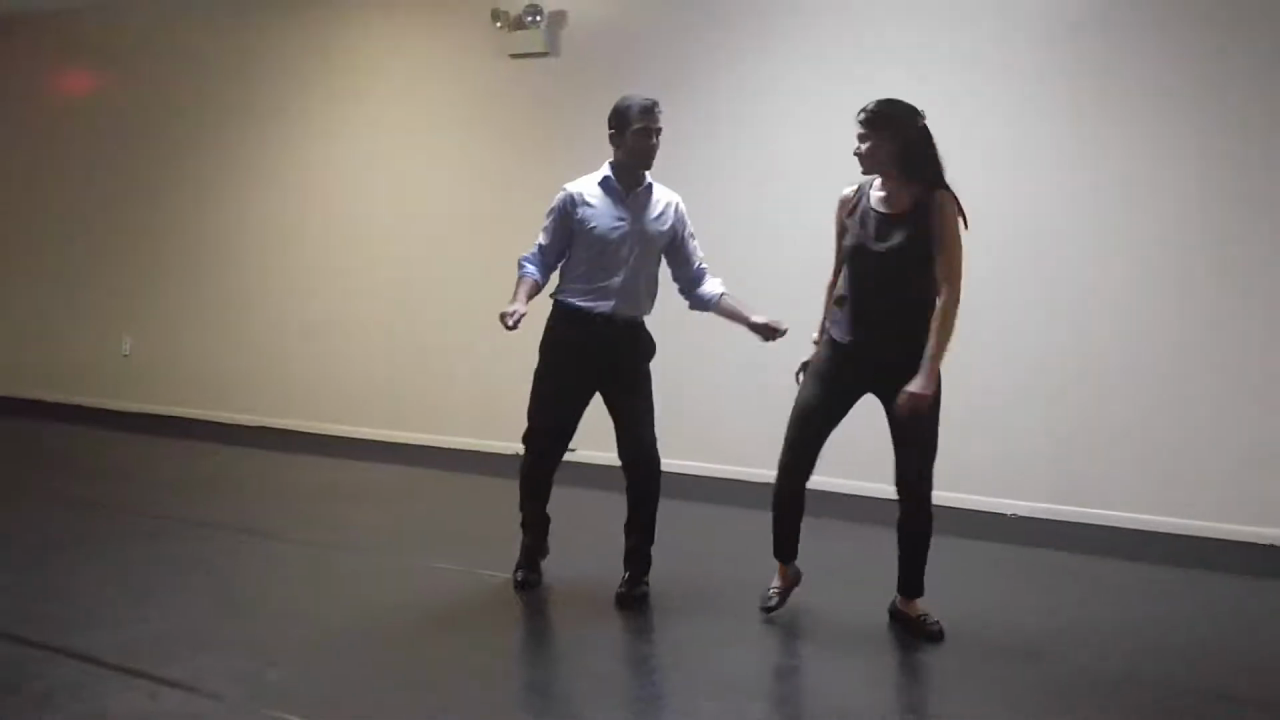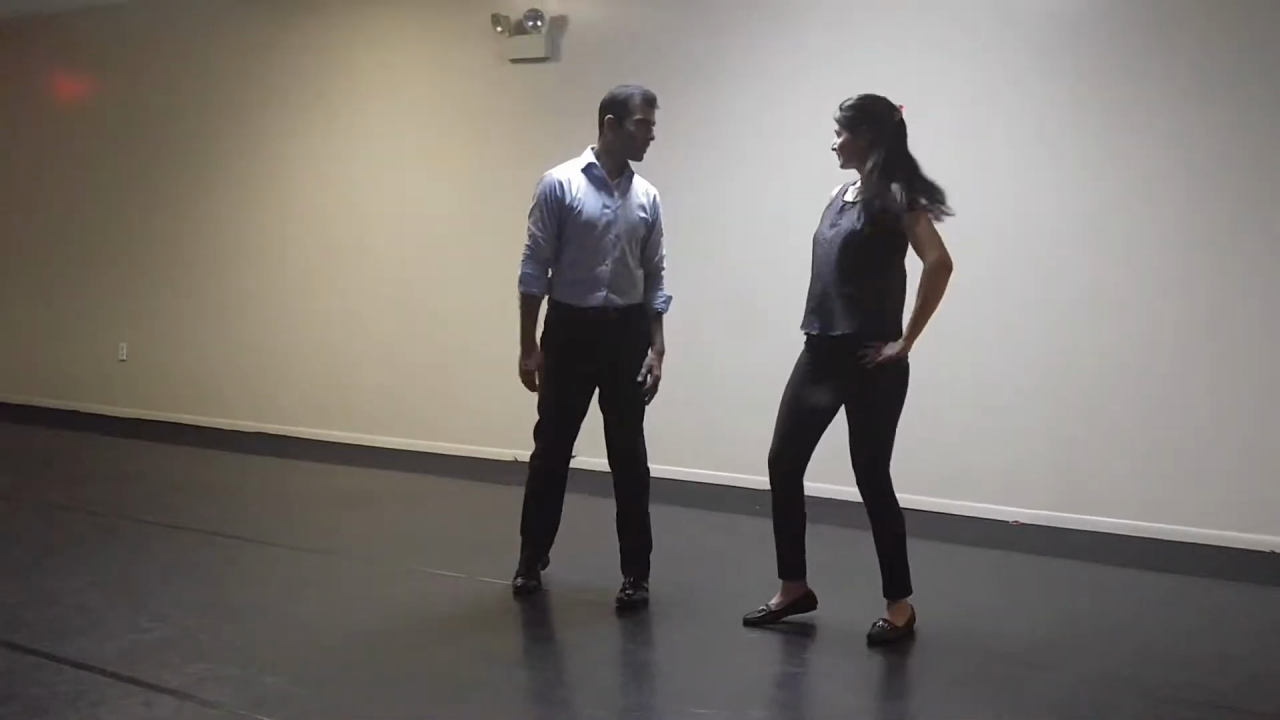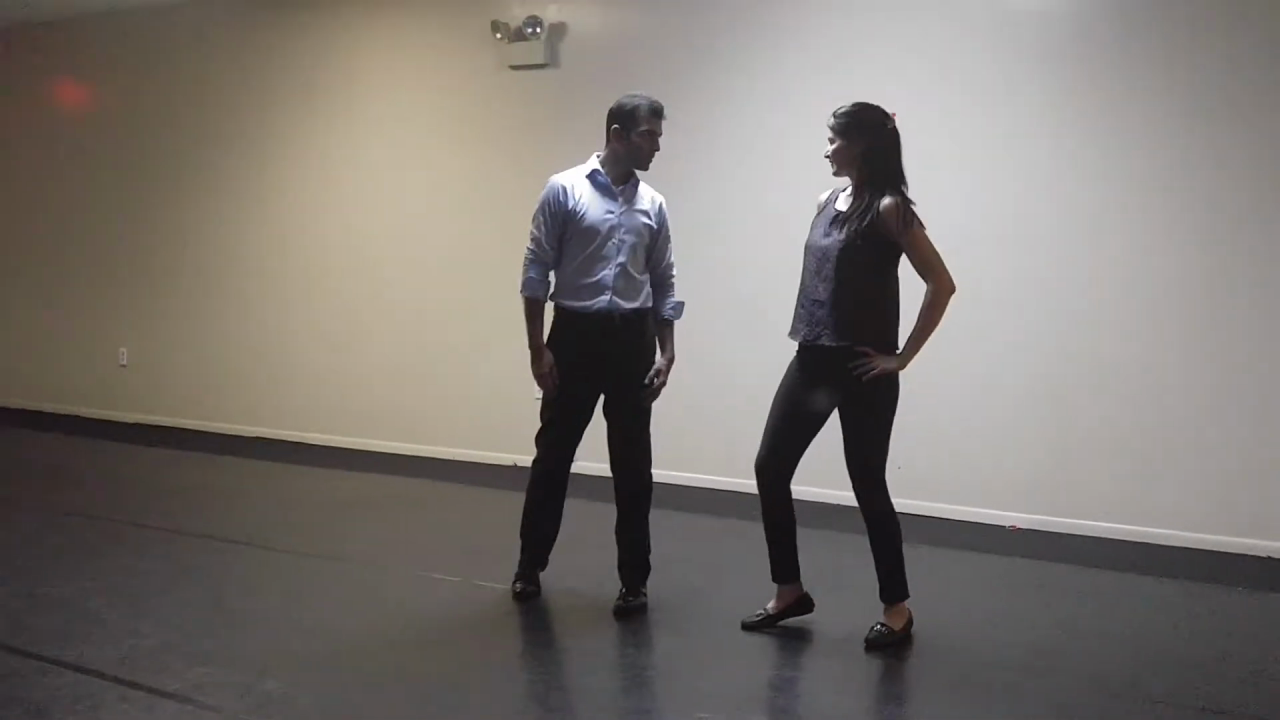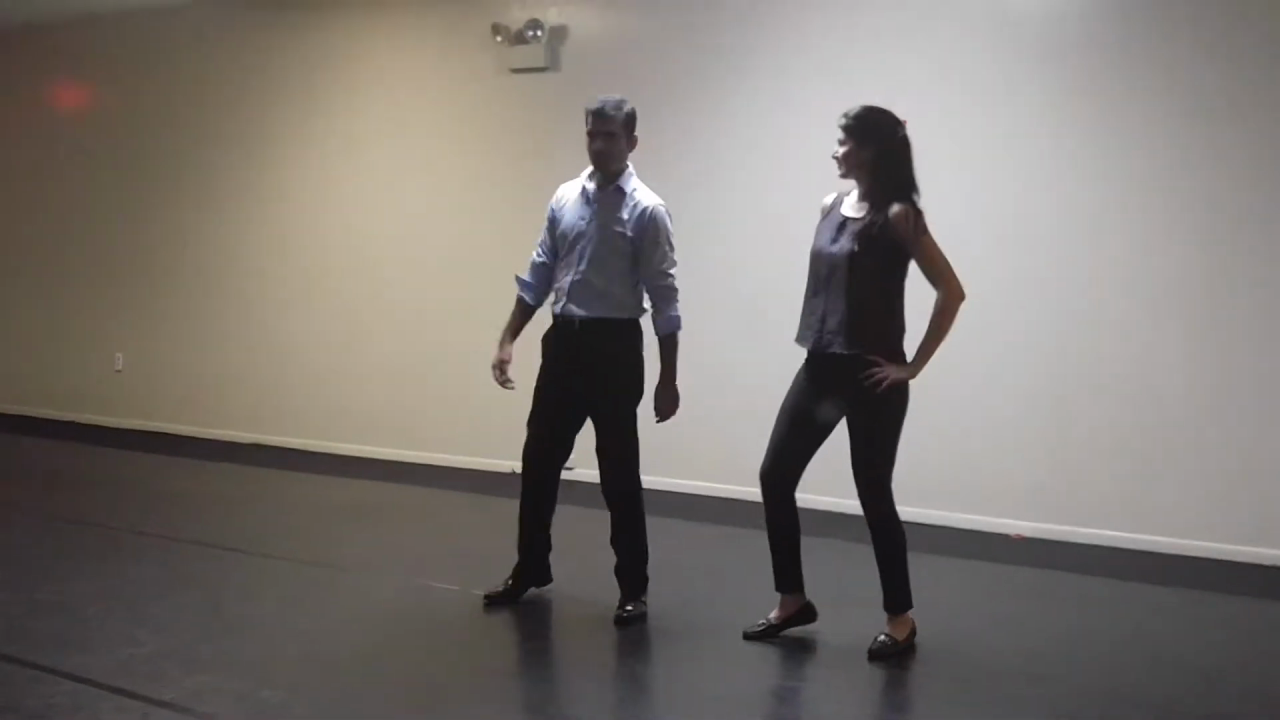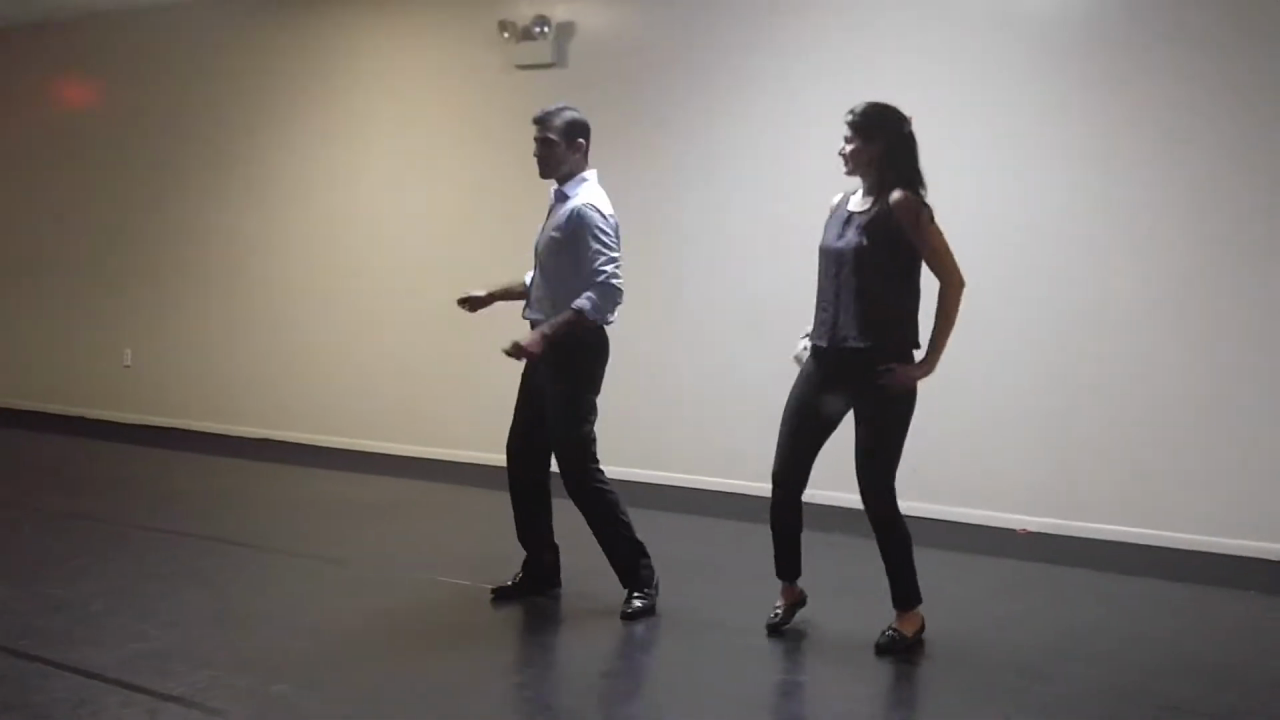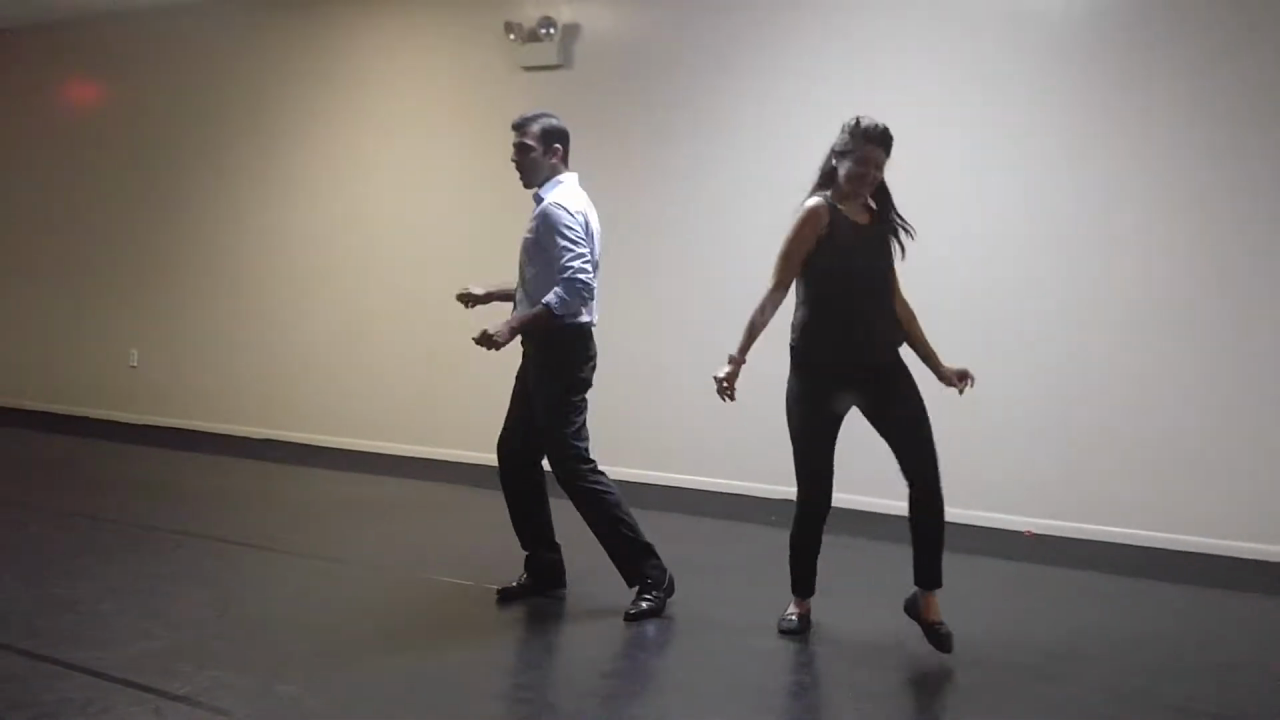
dt=0.4s
person 1, frame 1
left shoulder: (937, 203)
right shoulder: (853, 203)
left elbow: (948, 293)
left wrist: (929, 373)
right wrist: (818, 343)
left hip: (905, 362)
right hip: (844, 354)
left knee: (915, 485)
right knee: (793, 464)
left ankle: (907, 599)
right ankle: (785, 568)
person 1, frame 2
left shoulder: (893, 194)
right shoulder: (841, 195)
left elbow: (939, 263)
left wrist: (904, 341)
right wrist: (820, 341)
left hip: (871, 359)
right hip: (821, 352)
left knee: (872, 480)
right knee: (782, 464)
left ankle: (899, 604)
right ankle: (794, 587)
person 1, frame 3
left shoulder: (888, 208)
right shoulder: (827, 202)
left elbow: (942, 285)
left wrist: (903, 356)
right wrist: (810, 348)
left hip: (861, 368)
right hip: (811, 361)
left knee: (868, 486)
right knee: (770, 469)
left ankle: (896, 607)
right ankle: (789, 590)
person 1, frame 4
left shoulder: (898, 215)
right shoulder: (831, 206)
left elbow: (951, 292)
left wrist: (914, 365)
left hip: (872, 375)
right hip: (820, 368)
left knee: (874, 496)
right knee: (774, 476)
left ankle: (899, 618)
right ankle: (792, 601)
person 1, frame 5
left shoulder: (902, 204)
right shoulder: (840, 205)
left elbow: (952, 281)
left wrist: (928, 361)
right wrist: (809, 337)
left hip: (880, 368)
right hip: (827, 362)
left knee: (876, 492)
right knee: (785, 475)
left ankle: (908, 614)
right ankle: (790, 588)
person 1, frame 6
left shoulder: (882, 222)
right shoulder: (816, 212)
left elbow: (895, 301)
right elbow: (776, 291)
left wrist: (938, 366)
right wrist: (738, 358)
left hip: (882, 370)
right hip: (816, 373)
left knee: (924, 474)
right knee: (813, 497)
left ankle: (927, 596)
right ankle: (801, 601)
person 2, frame 1
left shoulder: (669, 208)
right shoulder: (577, 197)
left elbow: (697, 281)
right elbow: (541, 258)
left wrist: (750, 320)
right wrist: (520, 301)
left hip: (628, 341)
right hip: (572, 335)
left knee: (643, 460)
right knee: (542, 449)
left ankle: (636, 569)
right ankle: (531, 553)
person 2, frame 2
left shoulder: (647, 197)
right shoulder: (559, 184)
left elbow: (654, 281)
right elbow: (535, 268)
left wrist: (657, 349)
right wrist: (529, 345)
left hip: (626, 333)
right hip: (569, 330)
left knee: (629, 457)
right knee: (551, 449)
left ankle: (636, 573)
right ankle: (532, 559)
person 2, frame 3
left shoulder: (653, 205)
right shoulder: (563, 190)
left elbow: (663, 284)
right elbow: (536, 273)
left wrist: (666, 352)
right wrist: (537, 347)
left hip: (632, 339)
right hip: (575, 335)
left knee: (633, 464)
right knee: (553, 453)
left ankle: (634, 579)
right ankle: (531, 565)
person 2, frame 4
left shoulder: (646, 210)
right shoulder: (564, 199)
left elbow: (664, 298)
right elbow: (537, 277)
left wrist: (668, 377)
right wrist: (507, 340)
left hip: (615, 347)
right hip: (562, 342)
left knee: (619, 471)
right knee: (540, 458)
left ankle: (633, 588)
right ankle: (530, 569)
person 2, frame 5
left shoulder: (588, 209)
right shoulder: (562, 203)
left elbow: (605, 290)
left wrist: (541, 336)
right wrist: (491, 296)
left hip: (572, 352)
right hip: (550, 352)
left knee: (578, 467)
right knee: (523, 458)
left ankle: (640, 579)
right ankle: (541, 568)
person 2, frame 6
left shoulder: (559, 208)
right shoulder: (555, 203)
left elbow: (575, 288)
left wrist: (511, 326)
right wrist: (495, 294)
left hip: (561, 349)
right hip: (544, 349)
left knee: (572, 465)
right knee: (515, 456)
left ankle: (650, 576)
right ankle: (544, 568)
